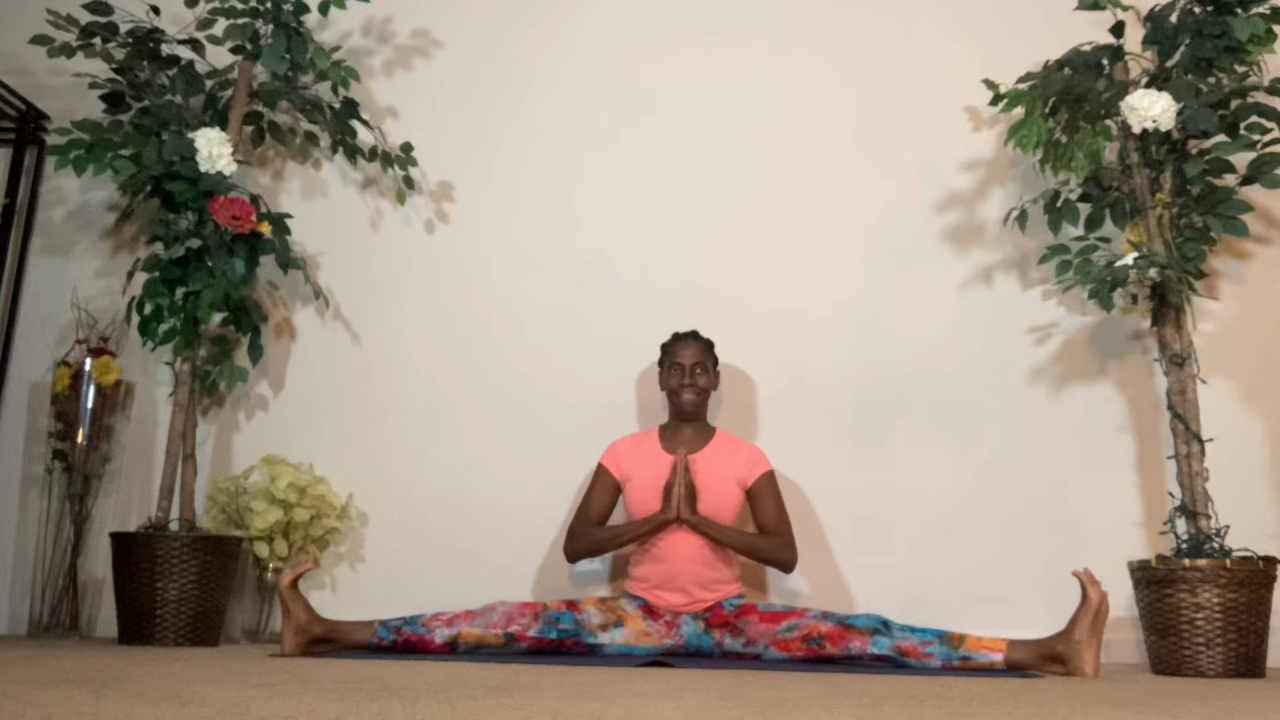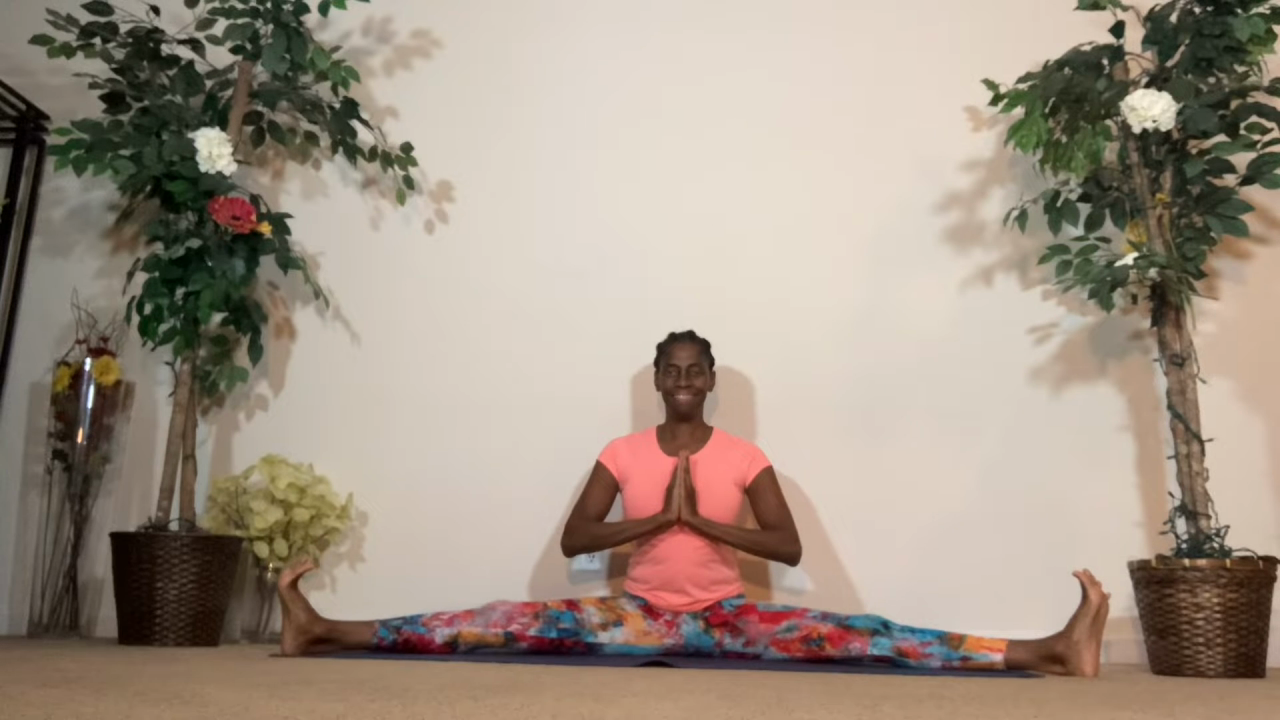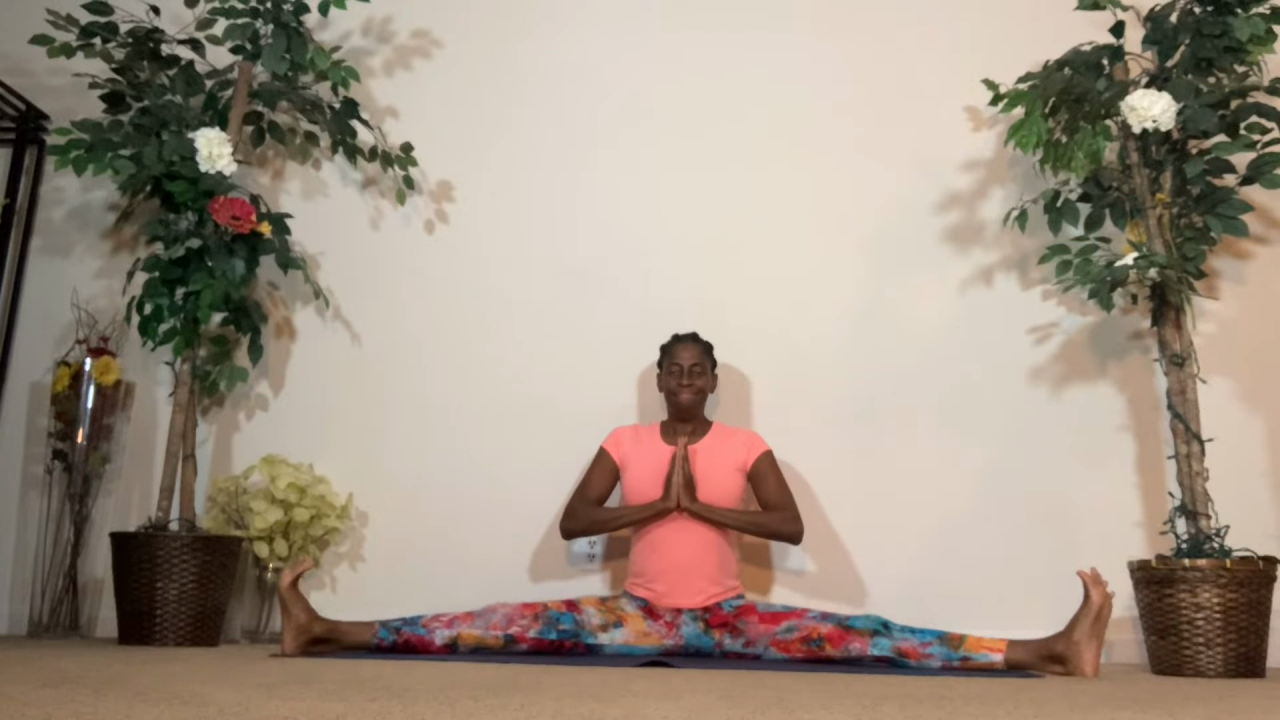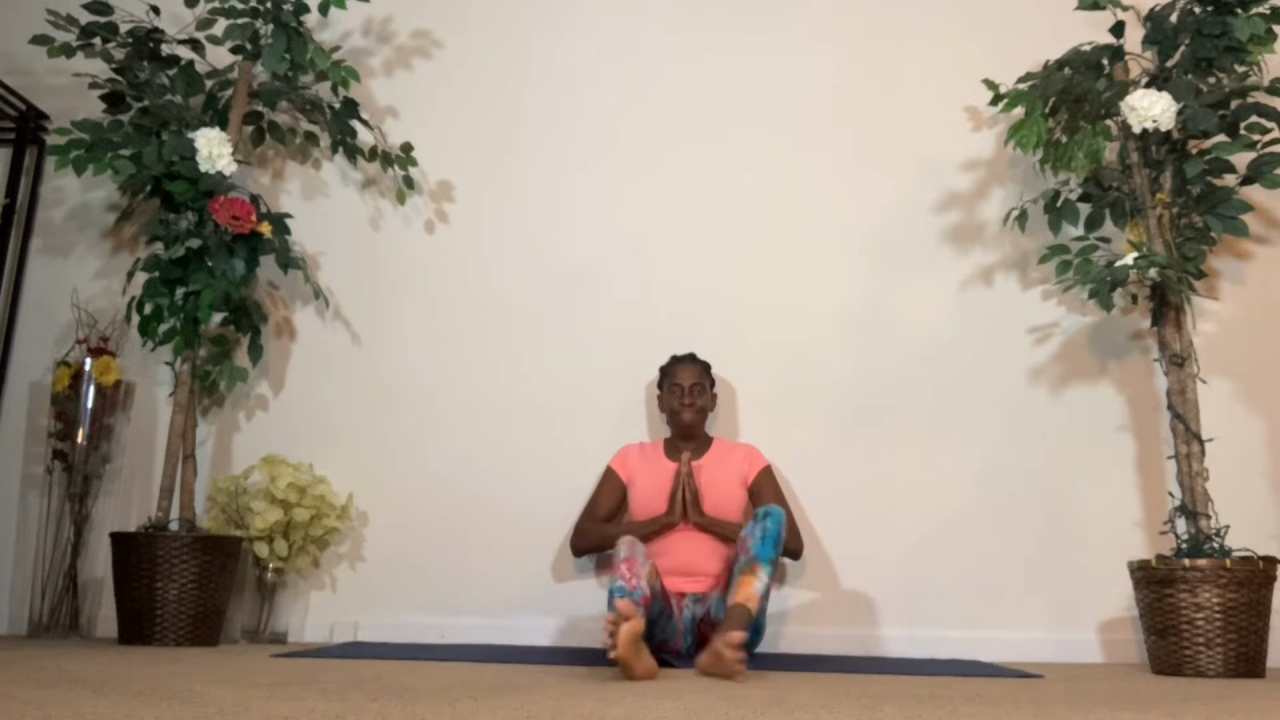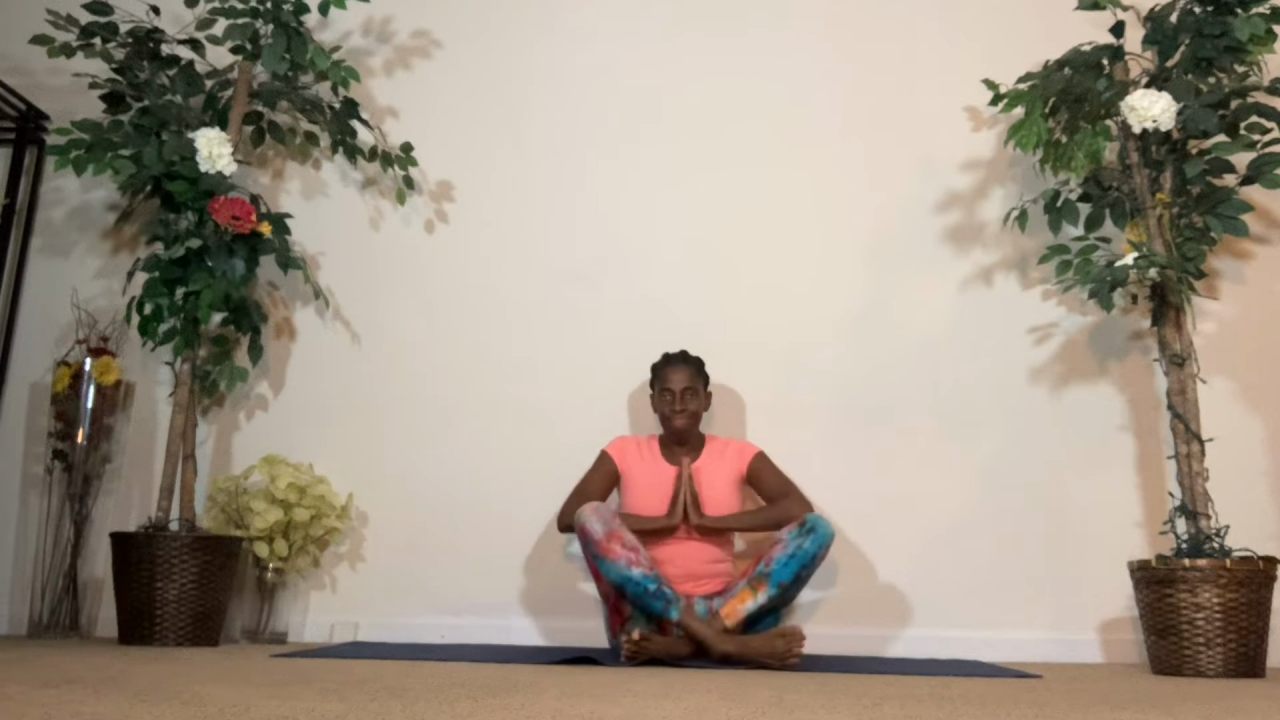
dt=1s
person 1, frame 1
left shoulder: (746, 459)
right shoulder: (624, 454)
left elbow: (785, 553)
right elbow: (577, 544)
left wrist: (699, 517)
right wrist: (657, 516)
left hip: (728, 619)
right hip: (639, 617)
left knee: (856, 635)
right knee: (516, 622)
left ankle: (1046, 652)
right ankle: (326, 632)
person 1, frame 2
left shoulder: (744, 457)
right shoulder: (621, 453)
left elbow: (789, 547)
right elbow: (574, 539)
left wrist: (701, 520)
right wrist: (658, 517)
left hip: (728, 620)
right hip: (636, 619)
left knee: (855, 638)
right knee: (512, 623)
left ankle: (1046, 652)
right ankle: (324, 632)
person 1, frame 3
left shoulder: (746, 445)
right shoulder: (625, 442)
left elbow: (791, 525)
right elbow: (571, 521)
left wrist: (701, 503)
right wrist: (656, 503)
left hip: (726, 616)
right hip: (638, 615)
left knee: (857, 636)
right knee: (510, 625)
left ankle: (1050, 652)
right ankle: (325, 631)
person 1, frame 4
left shoulder: (745, 459)
right shoulder: (631, 459)
left elbow: (793, 545)
right elbow: (581, 541)
left wrist: (704, 519)
right wrist: (666, 517)
left hip: (721, 613)
right hip: (658, 614)
left knee: (771, 518)
right knee: (629, 548)
left ankle: (729, 642)
right ankle: (629, 638)
person 1, frame 5
left shoulder: (737, 455)
right shoulder: (624, 452)
left elbow: (800, 510)
right elbow: (568, 518)
left wrist: (704, 521)
right wrist: (666, 522)
left hip: (719, 612)
right hip: (646, 620)
left knee: (817, 528)
right knee: (591, 514)
left ankle: (687, 643)
right ankle: (714, 641)
